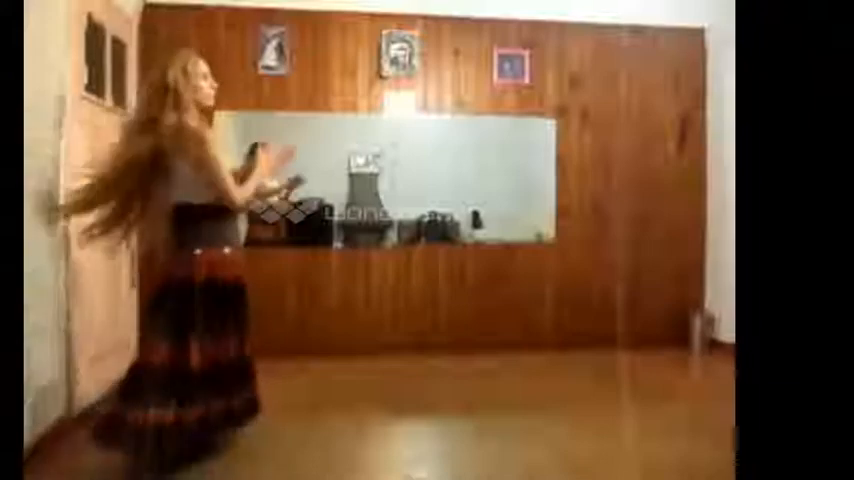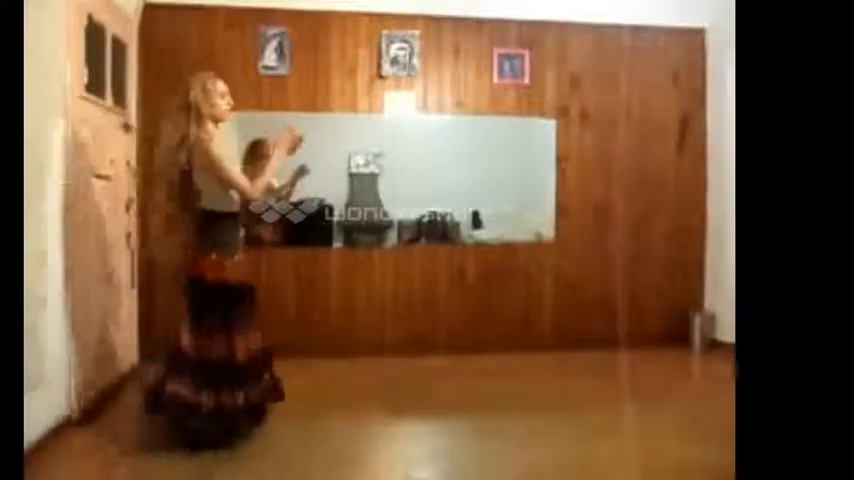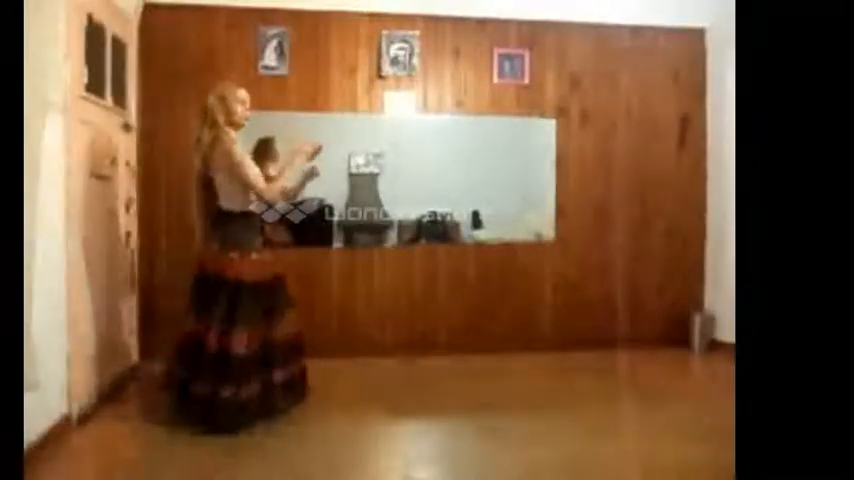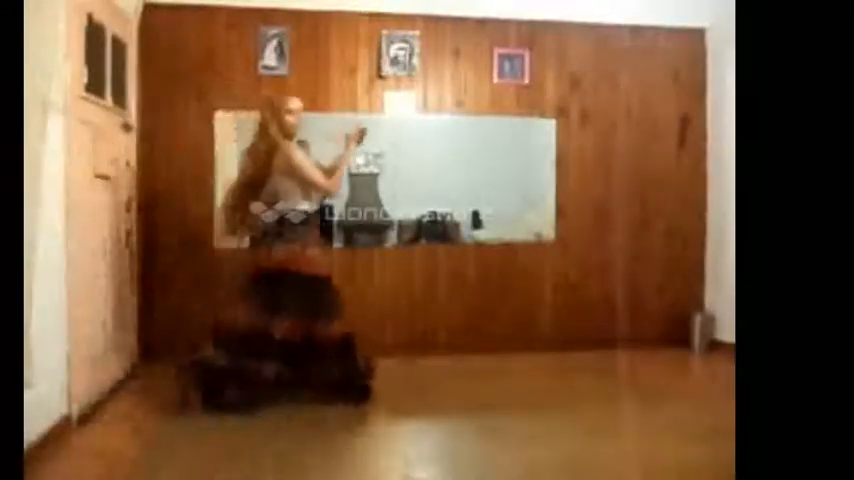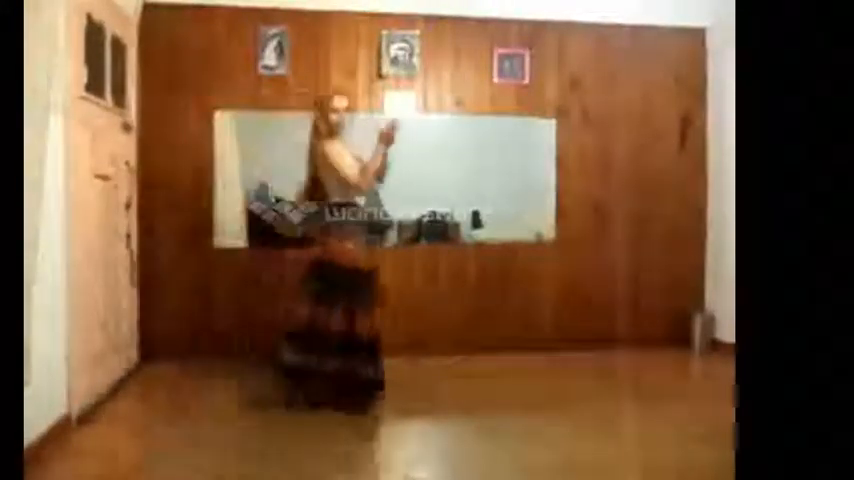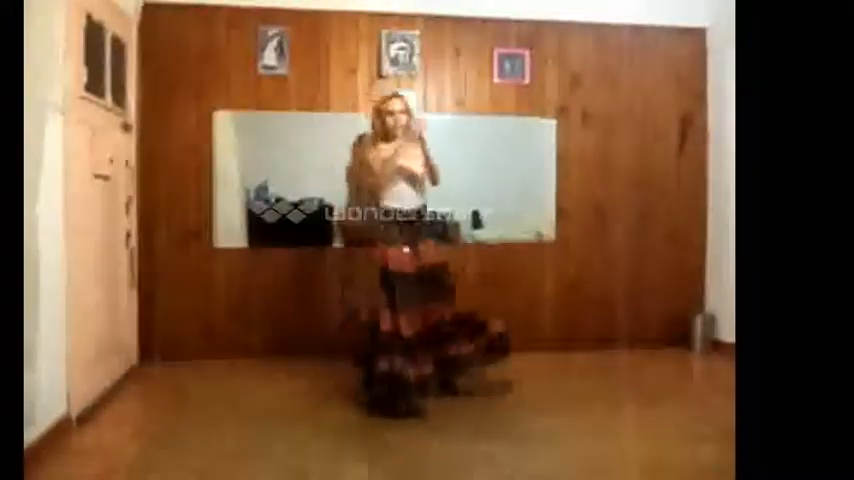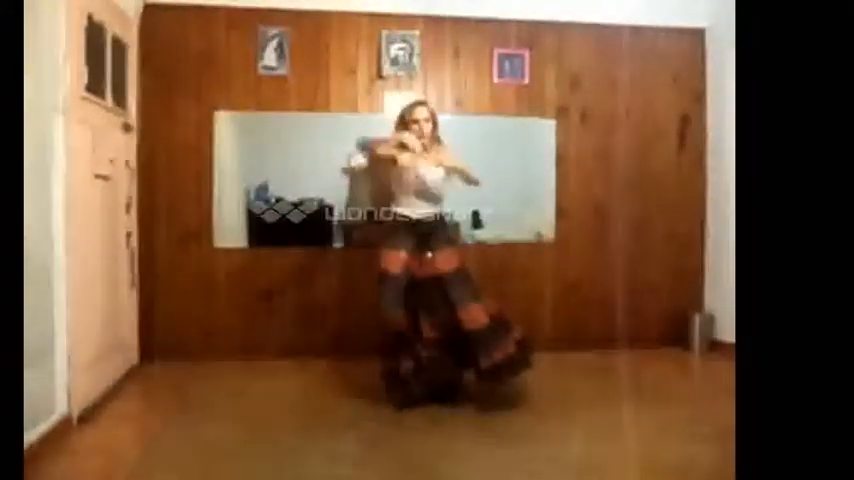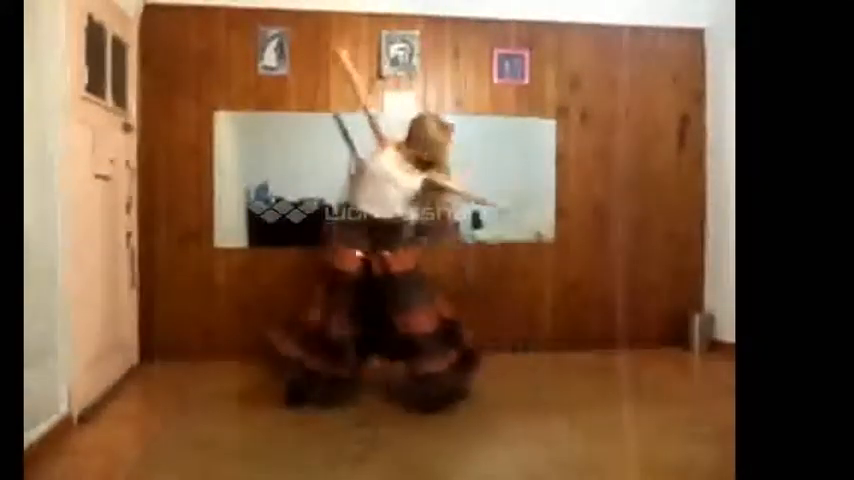
dt=0.4s
person 1, frame 1
left shoulder: (169, 131)
right shoulder: (193, 130)
right elbow: (234, 198)
left wrist: (260, 174)
right wrist: (264, 167)
left hip: (186, 243)
right hip: (211, 244)
left knee: (182, 340)
right knee: (210, 342)
left ankle: (168, 437)
right ankle: (196, 432)
person 1, frame 2
left shoulder: (203, 141)
right shoulder: (204, 143)
left elbow: (237, 188)
right elbow: (250, 192)
left wrist: (275, 155)
right wrist: (276, 154)
left hip: (216, 242)
right hip: (219, 246)
left knee: (223, 332)
right knee: (219, 333)
left ankle: (214, 414)
right ankle: (211, 420)
person 1, frame 3
left shoulder: (224, 143)
right shoulder: (227, 144)
left elbow: (264, 192)
right elbow: (268, 194)
left wrist: (301, 172)
right wrist: (295, 159)
left hip: (236, 238)
right hip: (238, 242)
left knee: (248, 322)
right knee: (234, 326)
right ankle: (223, 406)
person 1, frame 4
left shoulder: (283, 150)
right shoulder: (289, 151)
left elbow: (322, 175)
right elbow: (329, 187)
left wrist: (348, 148)
right wrist: (349, 150)
left hip: (288, 236)
right hip: (298, 241)
right knee: (299, 313)
person 1, frame 5
left shoulder: (340, 146)
right shoulder: (328, 147)
left elbow: (374, 177)
right elbow: (362, 183)
left wrist: (384, 149)
right wrist: (381, 147)
left hip: (347, 223)
right hip: (341, 227)
left knee: (351, 300)
right knee: (345, 300)
right ankle: (344, 383)
person 1, frame 6
left shoulder: (414, 147)
right shoulder: (373, 151)
left elbow: (433, 180)
right elbow: (378, 183)
left wrist: (423, 149)
right wrist: (400, 149)
left hip: (419, 225)
right hip: (391, 229)
left knee: (434, 295)
right knee: (398, 304)
left ankle: (435, 373)
right ankle: (393, 389)
person 1, frame 7
left shoulder: (442, 153)
right shoulder: (398, 153)
left elbow: (474, 181)
right elbow: (370, 148)
left wrist: (455, 166)
right wrist: (400, 144)
left hip: (435, 231)
right hip: (402, 232)
left knee: (455, 297)
right knee: (393, 300)
left ankle: (445, 378)
right ankle: (408, 378)
person 1, frame 8
left shoulder: (426, 172)
right shoulder: (388, 148)
left elbow: (454, 186)
right elbow: (366, 102)
left wrist: (489, 202)
right wrist: (348, 62)
left hip: (392, 236)
right hip: (357, 230)
left knee: (414, 302)
right knee: (338, 300)
left ankle: (432, 382)
right ankle: (317, 381)
